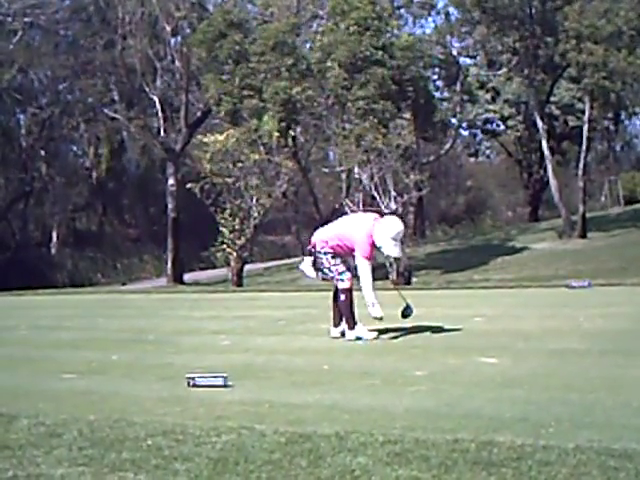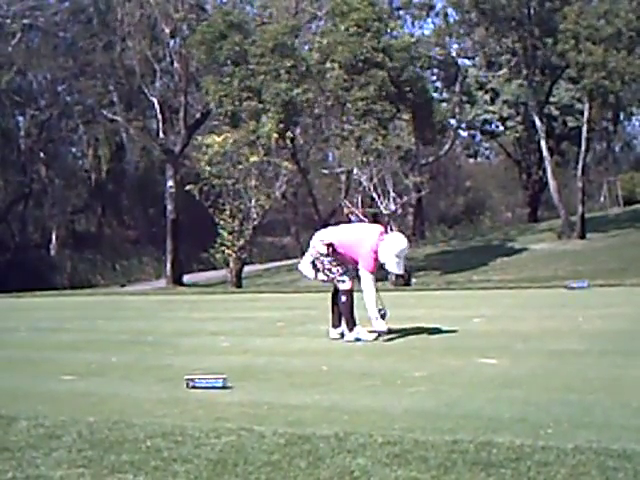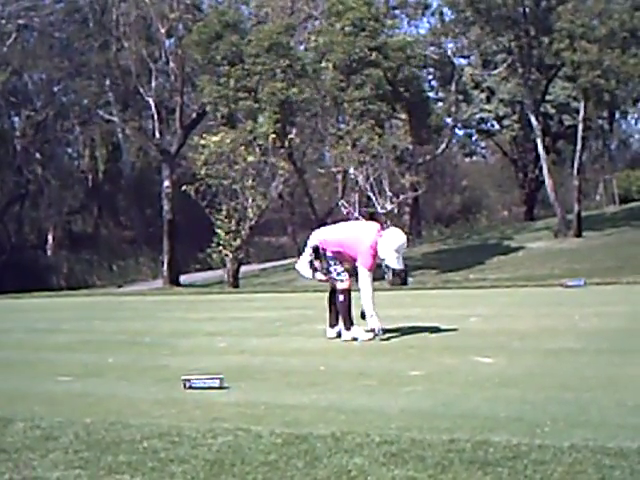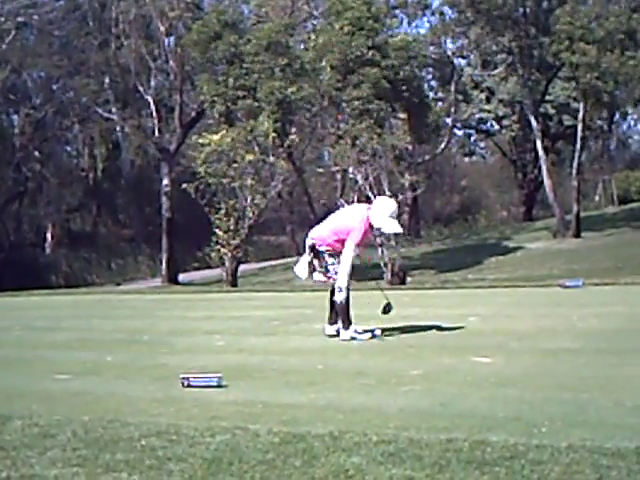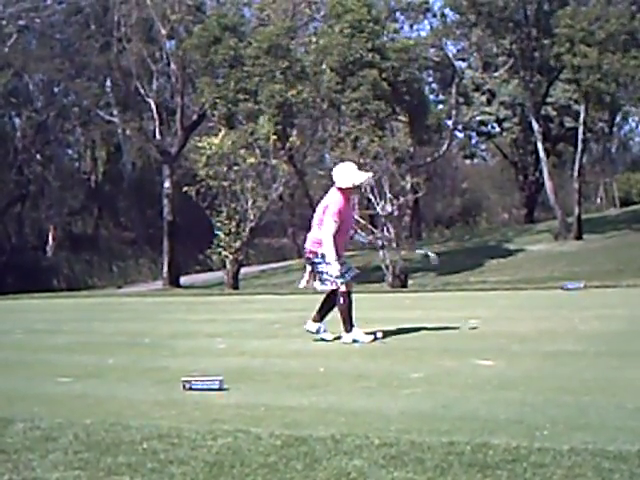
dt=0.3s
person 1, frame 1
left shoulder: (377, 220)
right shoulder: (365, 238)
right elbow: (364, 275)
right wrist: (373, 303)
left hip: (332, 245)
right hip: (324, 246)
left knee: (341, 283)
right knee: (345, 283)
left ankle: (336, 327)
right ankle: (352, 329)
person 1, frame 2
left shoulder: (381, 232)
right shoulder: (369, 252)
right elbow: (368, 289)
right wrist: (375, 318)
left hip: (324, 243)
right hip: (322, 246)
left knee: (340, 285)
right knee: (346, 284)
left ankle: (336, 328)
right ankle: (352, 331)
person 1, frame 3
left shoulder: (378, 230)
right shoulder: (368, 250)
right elbow: (365, 286)
right wrist: (371, 316)
left hip: (323, 240)
right hip: (320, 248)
left knee: (336, 285)
right knee: (344, 283)
left ankle: (333, 328)
right ankle: (349, 330)
person 1, frame 4
left shoulder: (367, 210)
right shoulder: (361, 226)
right elbow: (347, 258)
right wrist: (342, 288)
left hip: (325, 242)
right hip: (322, 246)
left knee: (339, 281)
right knee: (340, 282)
left ankle: (332, 326)
right ankle: (347, 329)
person 1, frame 5
left shoulder: (345, 197)
right shoulder: (336, 202)
right elbow: (326, 236)
left wrist: (354, 235)
right wrist: (333, 263)
left hip: (332, 252)
right hip: (321, 251)
left knee: (337, 289)
right knee: (343, 287)
left ankle: (315, 323)
right ankle: (349, 332)
